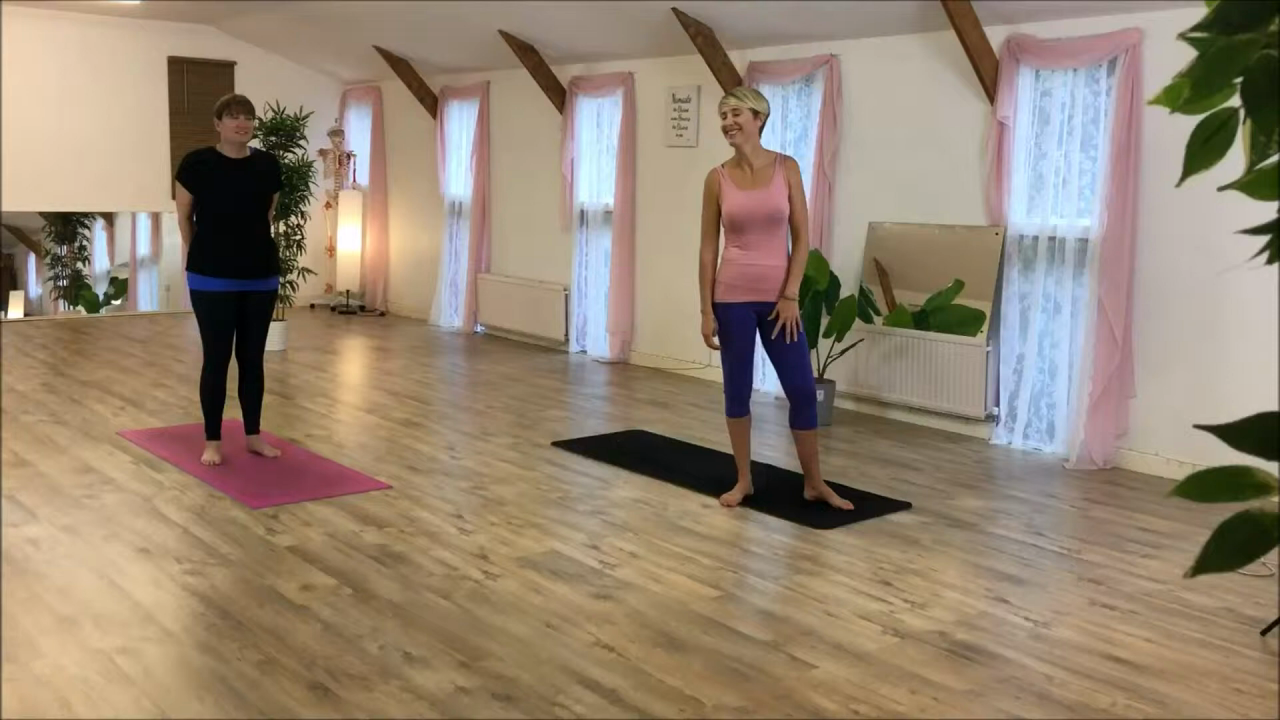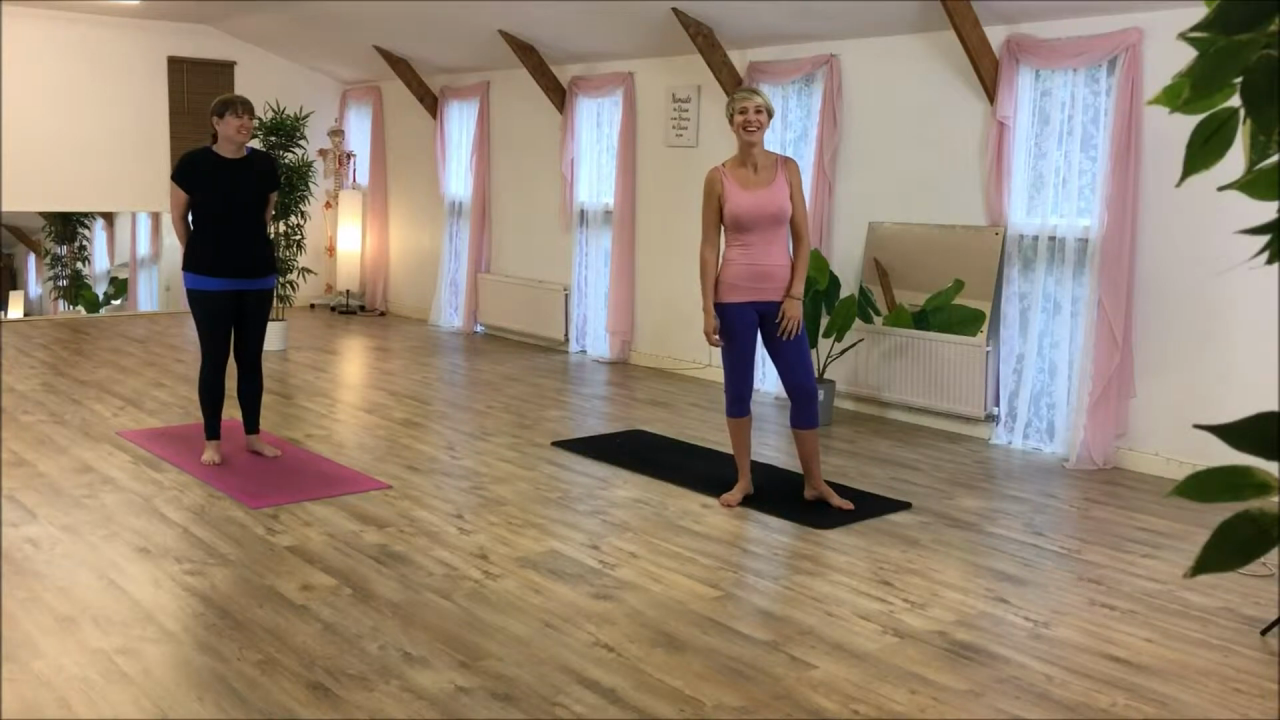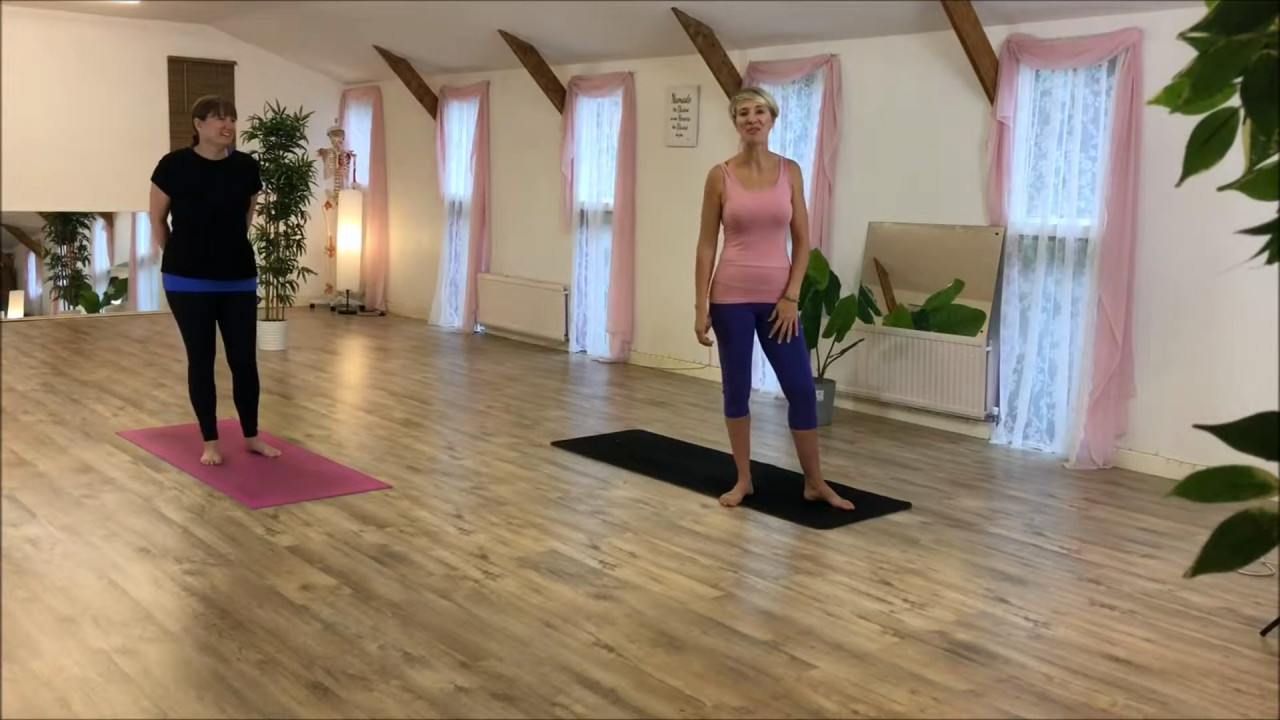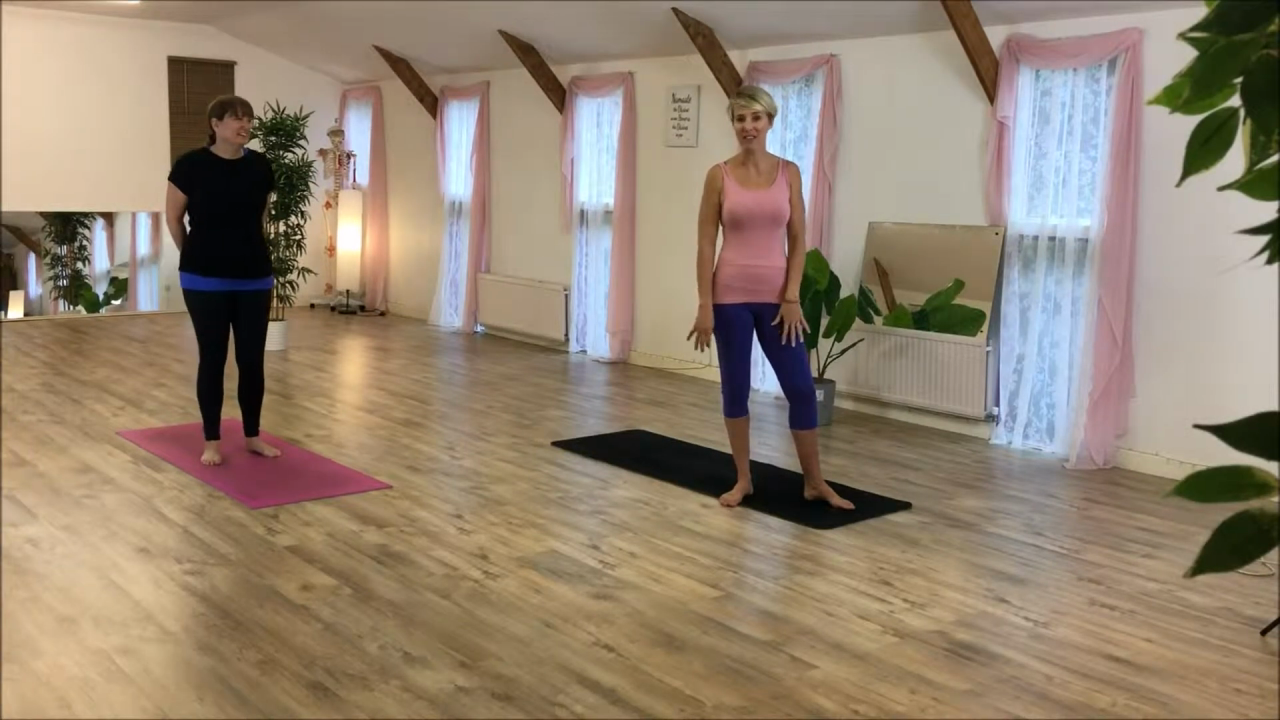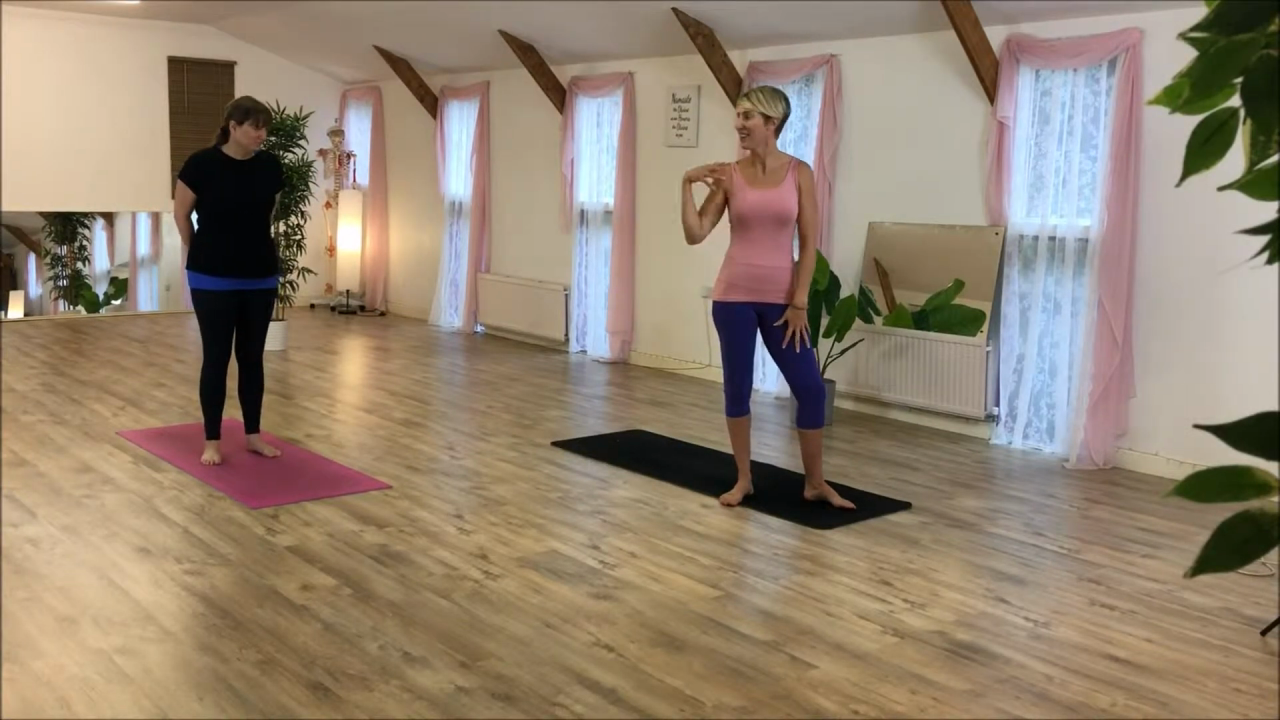
dt=1s
person 1, frame 1
left shoulder: (786, 167)
right shoulder: (717, 178)
left elbow: (801, 238)
right elbow: (708, 248)
left wrist: (790, 296)
right wrist: (706, 310)
left hip: (778, 296)
right hip: (733, 297)
left knee: (802, 390)
right knee: (737, 390)
left ankle: (815, 483)
right ankle: (743, 480)
person 1, frame 2
left shoulder: (787, 168)
right shoulder: (718, 178)
left elbow: (801, 239)
right elbow: (709, 247)
left wrist: (796, 295)
right wrist: (708, 308)
left hip: (779, 296)
right hip: (735, 296)
left knee: (804, 390)
right knee: (738, 390)
left ankle: (815, 483)
right ankle: (743, 479)
person 1, frame 3
left shoulder: (790, 171)
right shoulder: (720, 176)
left elbow: (802, 241)
right elbow: (706, 246)
left wrist: (792, 295)
right wrist: (701, 307)
left hip: (777, 296)
right hip: (731, 295)
left knee: (801, 389)
right knee: (736, 389)
left ankle: (815, 483)
right ankle: (743, 479)
person 1, frame 4
left shoulder: (789, 172)
right shoulder: (719, 176)
left elbow: (797, 243)
right elbow: (705, 244)
left wrist: (792, 297)
right wrist: (704, 306)
left hip: (775, 296)
right hip: (731, 295)
left knee: (801, 389)
right knee: (735, 389)
left ankle: (815, 483)
right ankle: (743, 479)
person 1, frame 5
left shoulder: (800, 172)
right shoulder: (728, 173)
left elbow: (809, 244)
right elbow: (694, 234)
left wrist: (798, 303)
right wrist: (686, 186)
left hip: (779, 296)
right hip: (733, 295)
left knee: (809, 388)
right knee: (737, 388)
left ankle: (815, 482)
right ankle: (743, 479)
person 2, frame 1
left shoulder: (268, 165)
right shoulder: (196, 164)
right elbow: (184, 217)
right wrist: (203, 255)
left hip: (261, 277)
right hip: (212, 280)
left knee: (252, 358)
right knee: (216, 358)
left ankle: (253, 436)
right ankle: (212, 441)
person 2, frame 2
left shoulder: (264, 165)
right shoulder: (193, 164)
right elbow: (178, 217)
right wrist: (200, 254)
left hip: (258, 277)
right hip: (209, 280)
left knee: (251, 357)
right knee: (214, 358)
left ankle: (253, 435)
right ankle: (212, 441)
person 2, frame 3
left shoulder: (246, 167)
right shoulder: (174, 166)
right elbow: (157, 220)
right wrist: (180, 257)
left hip: (239, 279)
right hip: (188, 282)
left knee: (244, 359)
right knee: (201, 359)
left ankle: (252, 436)
right ankle: (210, 441)
person 2, frame 4
left shoulder: (260, 166)
right shoulder: (191, 165)
right elbow: (173, 218)
right wrist: (196, 256)
left hip: (255, 279)
right hip: (205, 281)
left knee: (252, 359)
right knee: (212, 358)
left ankle: (252, 436)
right ankle: (211, 441)
person 2, frame 5
left shoulder: (271, 166)
right shoulder: (202, 164)
right elbow: (181, 214)
right wrist: (201, 254)
left hip: (261, 278)
right hip: (213, 280)
left knee: (252, 357)
right knee: (216, 357)
left ankle: (253, 435)
right ankle: (212, 440)
